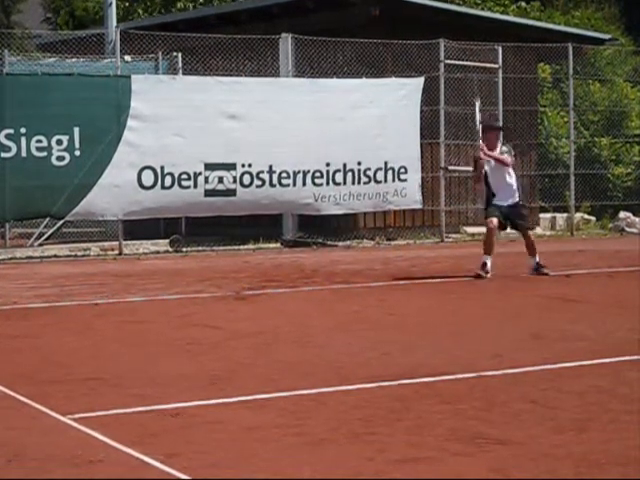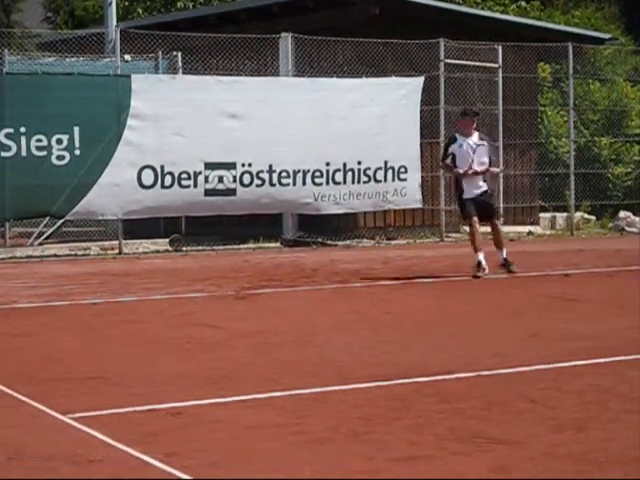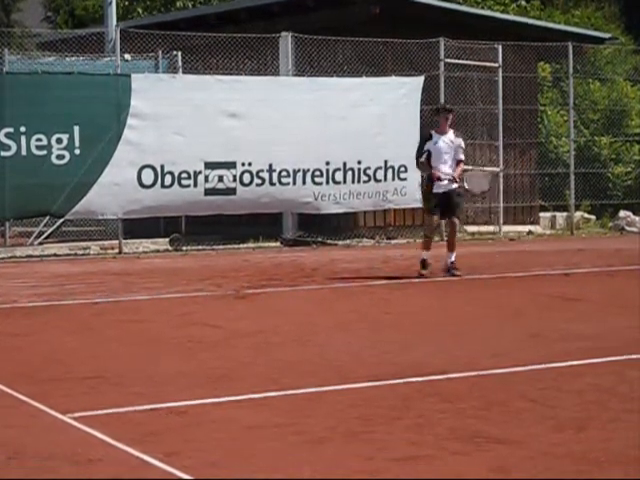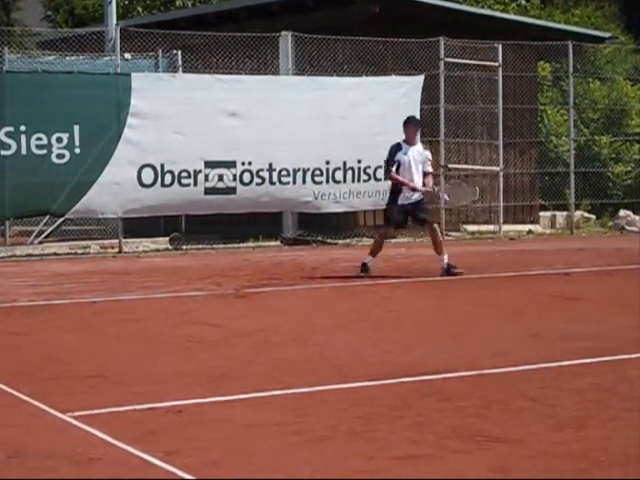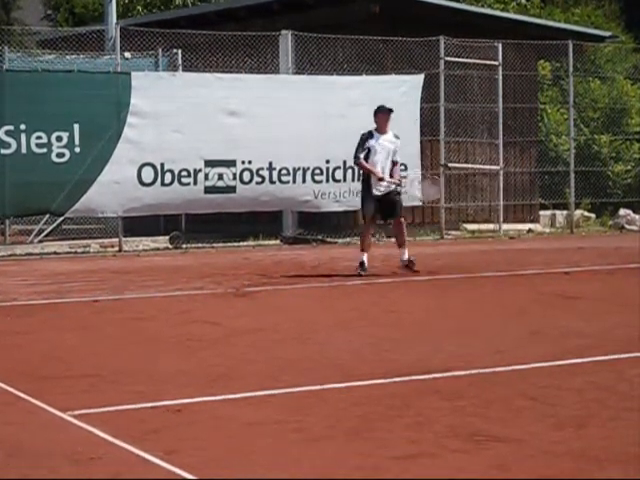
dt=0.2s
person 1, frame 1
left shoulder: (506, 149)
right shoulder: (479, 156)
left elbow: (508, 162)
right elbow: (477, 181)
left wrist: (488, 153)
right wrist: (480, 165)
left hip: (512, 200)
right hip: (494, 201)
left knee: (526, 233)
right knee: (492, 225)
left ankle: (536, 264)
right ankle: (486, 265)
person 1, frame 2
left shoulder: (482, 140)
right shoulder: (452, 142)
left elbow: (488, 166)
right elbow: (446, 164)
left wrist: (475, 171)
right wrist: (456, 172)
left hip: (483, 189)
right hip: (464, 192)
left knee: (495, 224)
right knee: (473, 224)
left ankle: (504, 259)
right ankle: (481, 263)
person 1, frame 3
left shoulder: (457, 138)
right shoulder: (428, 139)
left elbow: (460, 162)
right elbow: (420, 163)
left wrist: (456, 174)
right wrist: (433, 172)
left hip: (452, 188)
right hip: (434, 188)
left knee: (453, 223)
right knee: (431, 222)
left ankle: (450, 262)
right ankle: (424, 260)
person 1, frame 4
left shoulder: (424, 151)
right shoulder: (396, 149)
left elbow: (428, 173)
right elbow: (389, 174)
left wrist: (429, 186)
right wrist: (407, 184)
left hip: (418, 199)
right hip: (398, 199)
left knee: (433, 228)
right knee: (386, 232)
left ankle: (445, 264)
right ankle: (367, 263)
person 1, frame 5
left shoulder: (395, 140)
right shoulder: (367, 137)
left elbow: (396, 162)
right elbow: (358, 160)
left wrist: (396, 176)
right wrist: (375, 173)
left hip: (390, 188)
right hip: (371, 188)
left knee: (399, 221)
right knee: (368, 224)
left ankle: (405, 258)
right ankle: (363, 262)
